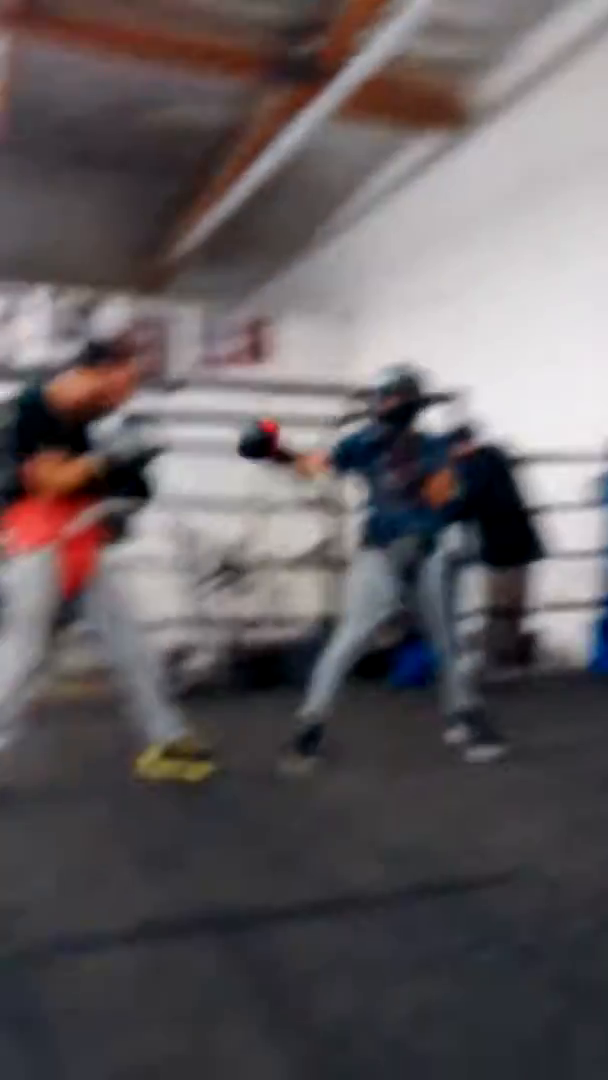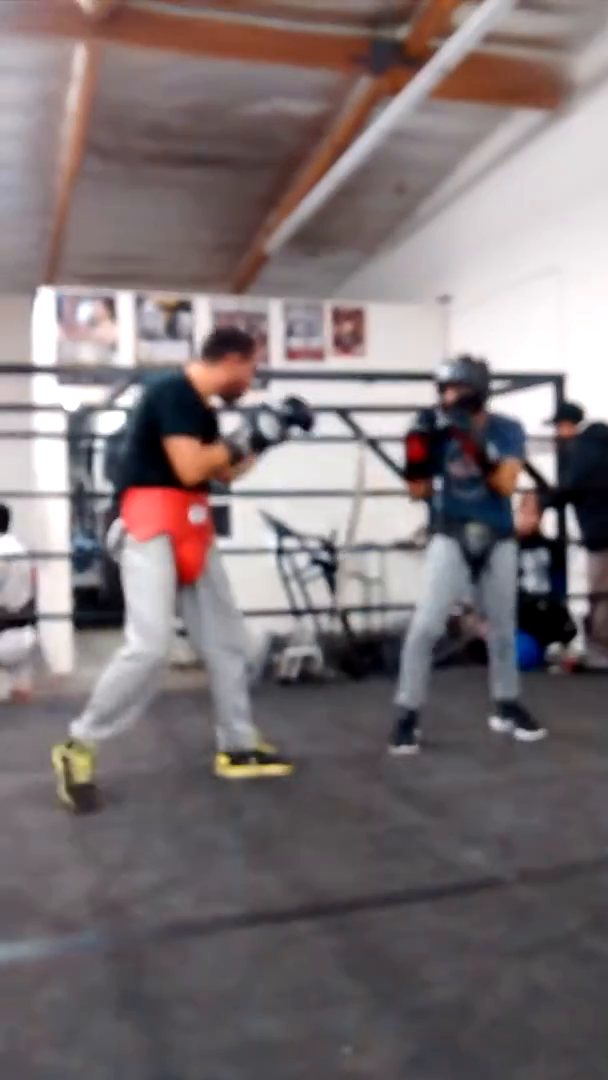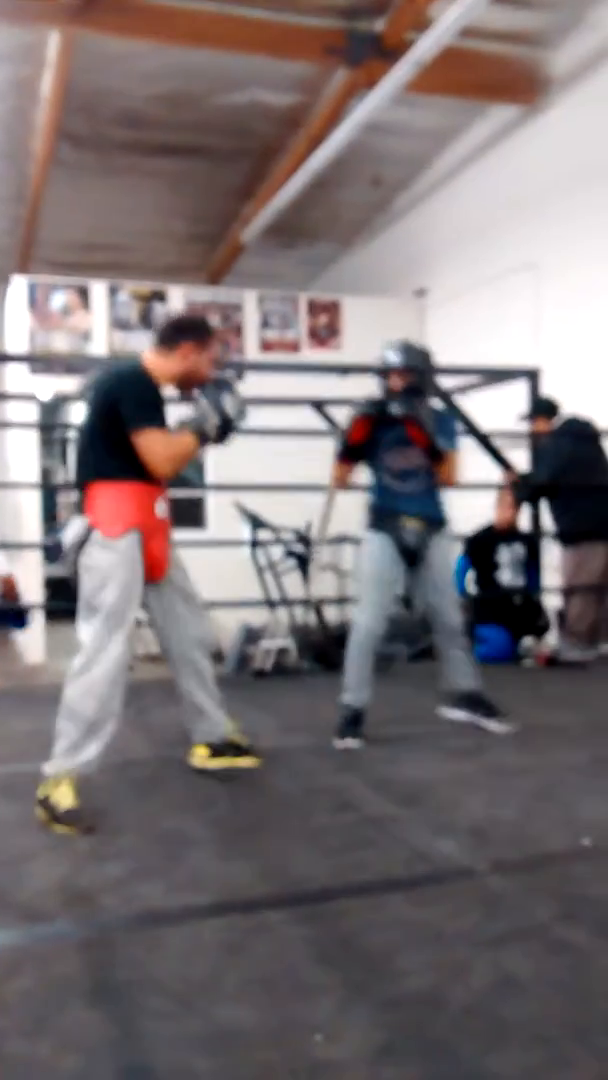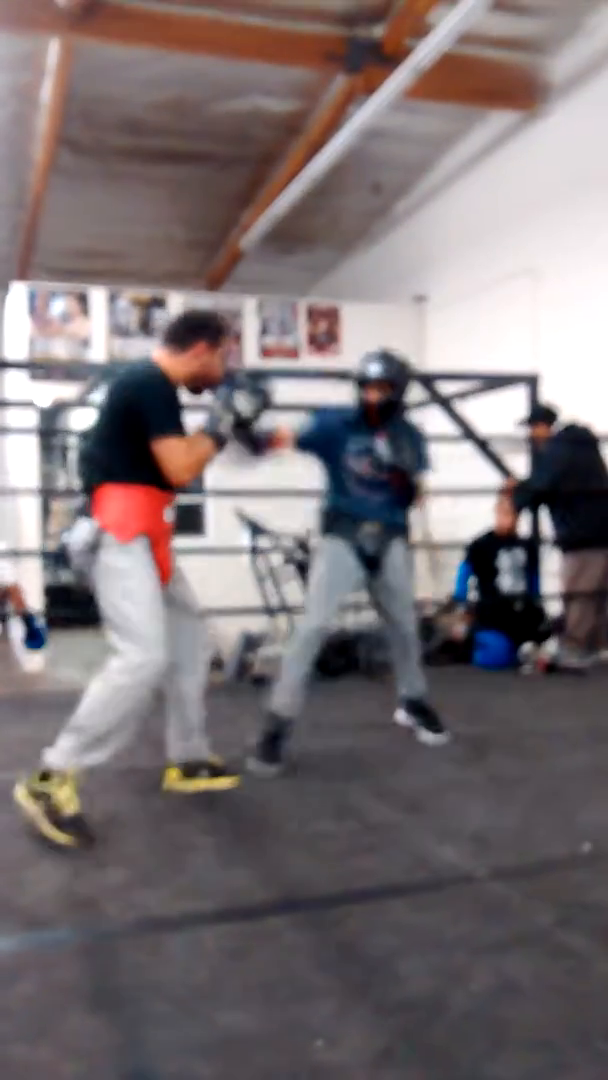
dt=0.4s
person 1, frame 1
left shoulder: (81, 414)
right shoulder: (37, 407)
right elbow: (51, 483)
left wrist: (118, 474)
right wrist: (111, 458)
left hip: (80, 544)
right hip: (39, 541)
left knee: (129, 641)
left ankle: (165, 739)
person 1, frame 2
left shoulder: (202, 406)
right shoulder: (171, 391)
left elbow: (223, 473)
right elbow: (190, 470)
left wrist: (268, 434)
right wrist: (247, 435)
left hip: (193, 529)
right hip: (153, 527)
left knee: (225, 638)
right knee: (150, 644)
left ankle: (237, 746)
right ankle: (80, 746)
person 1, frame 3
left shoulder: (146, 387)
right shoulder: (129, 380)
right elbow: (161, 461)
left wrist: (207, 425)
right wrist: (207, 421)
left hip: (147, 527)
right hip: (115, 526)
left knee: (189, 630)
right knee: (105, 649)
left ankle: (212, 738)
right ankle: (59, 779)
person 1, frame 4
left shoulder: (150, 383)
right shoulder: (151, 383)
left elbow: (173, 456)
right elbow: (180, 470)
left wrist: (228, 421)
right wrist: (223, 420)
left hip: (144, 534)
right hip: (120, 533)
left knee: (188, 640)
right knee: (145, 656)
left ankle: (187, 759)
right ankle: (53, 776)
person 2, frame 1
left shoulder: (430, 446)
right shoulder: (365, 441)
left elbow: (438, 493)
right elbow: (311, 466)
left wrist: (413, 456)
right wrist: (276, 451)
left hip: (426, 552)
right hip: (380, 554)
left knee: (445, 638)
right knee: (349, 641)
left ankle: (466, 714)
right ankle: (311, 724)
person 2, frame 2
left shoulder: (506, 431)
right shoulder: (438, 431)
left elbow: (506, 484)
right elbow: (419, 491)
left wrist: (474, 443)
right wrist: (416, 452)
left hip: (497, 541)
right hip: (451, 539)
left knee: (502, 630)
right knee: (425, 626)
left ankle: (506, 706)
right ankle: (408, 714)
person 2, frame 3
left shoulder: (440, 421)
right shoulder: (377, 420)
left elbow: (448, 476)
right elbow: (339, 478)
left wrist: (425, 433)
right wrist: (356, 434)
left hip: (430, 532)
right hip: (385, 532)
left knee: (449, 619)
right knee: (368, 623)
left ankle: (464, 696)
right ankle: (353, 709)
person 2, frame 4
left shoulder: (408, 436)
right shoulder: (336, 424)
left elbow: (412, 498)
right elbow: (285, 439)
left wrist: (405, 474)
right wrist: (265, 436)
left hip: (389, 540)
right hip: (342, 538)
left knee: (404, 625)
right knee: (314, 625)
left ankle: (413, 702)
right ankle: (277, 723)
